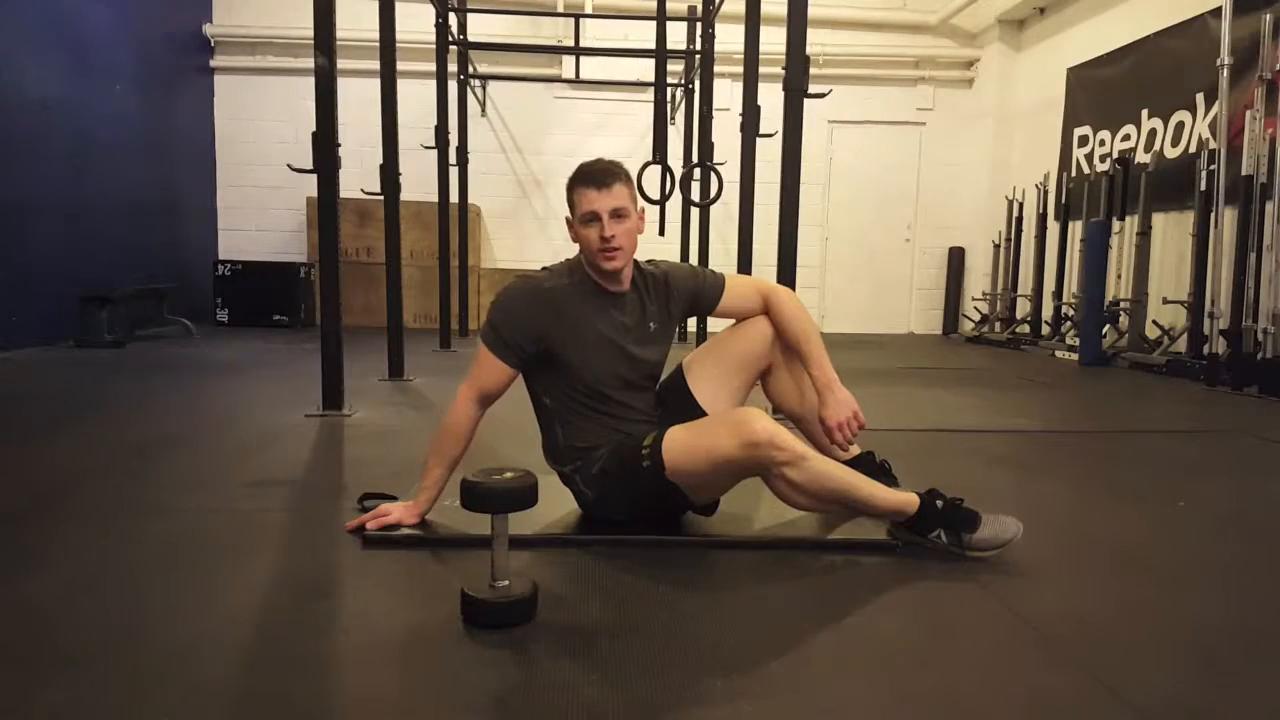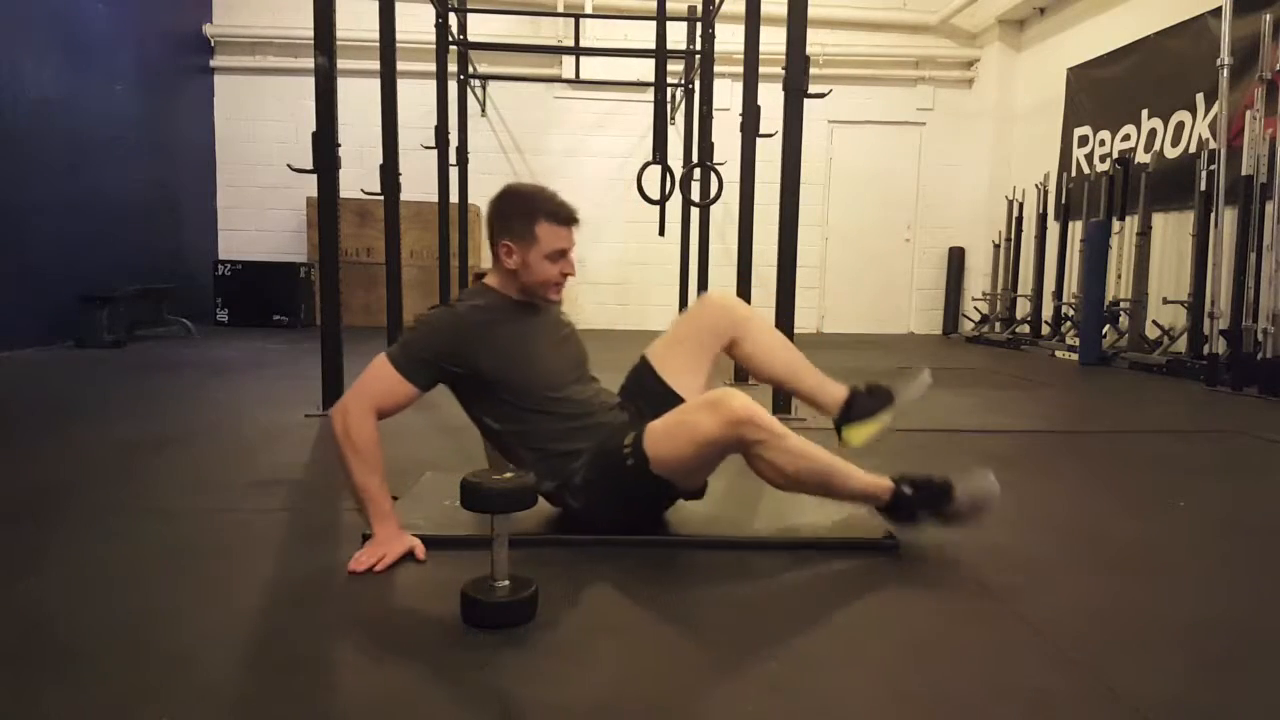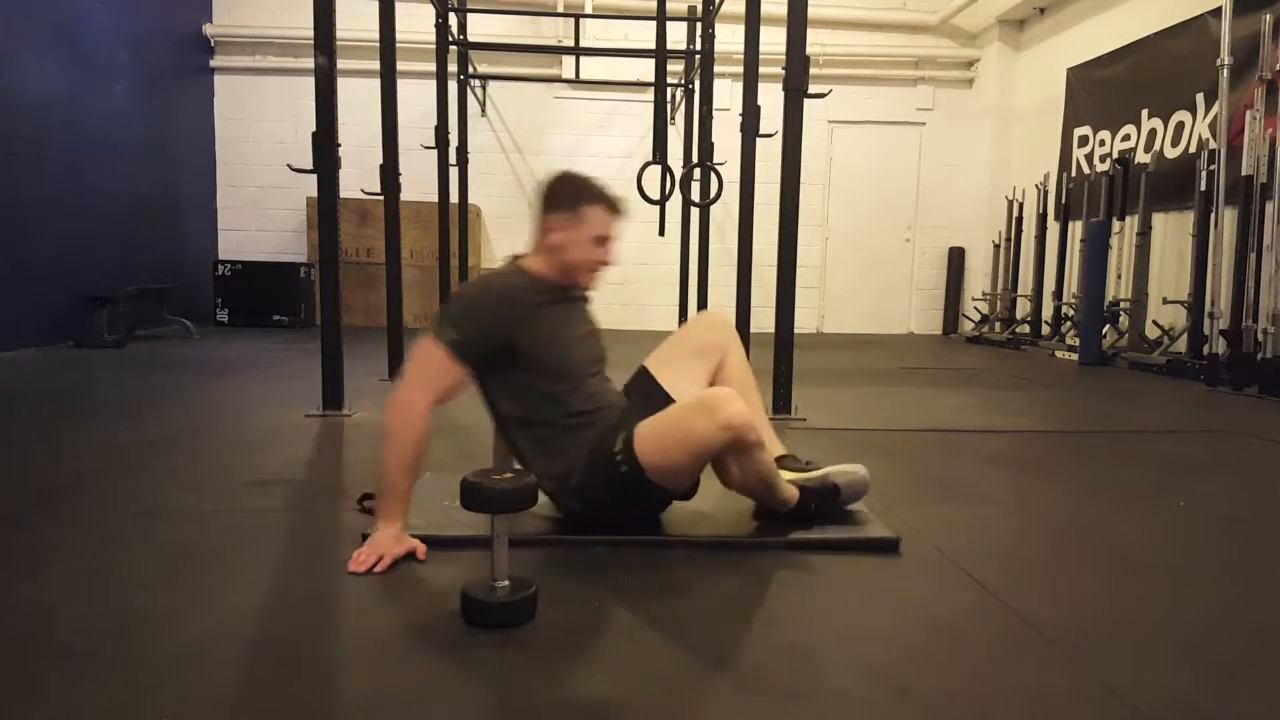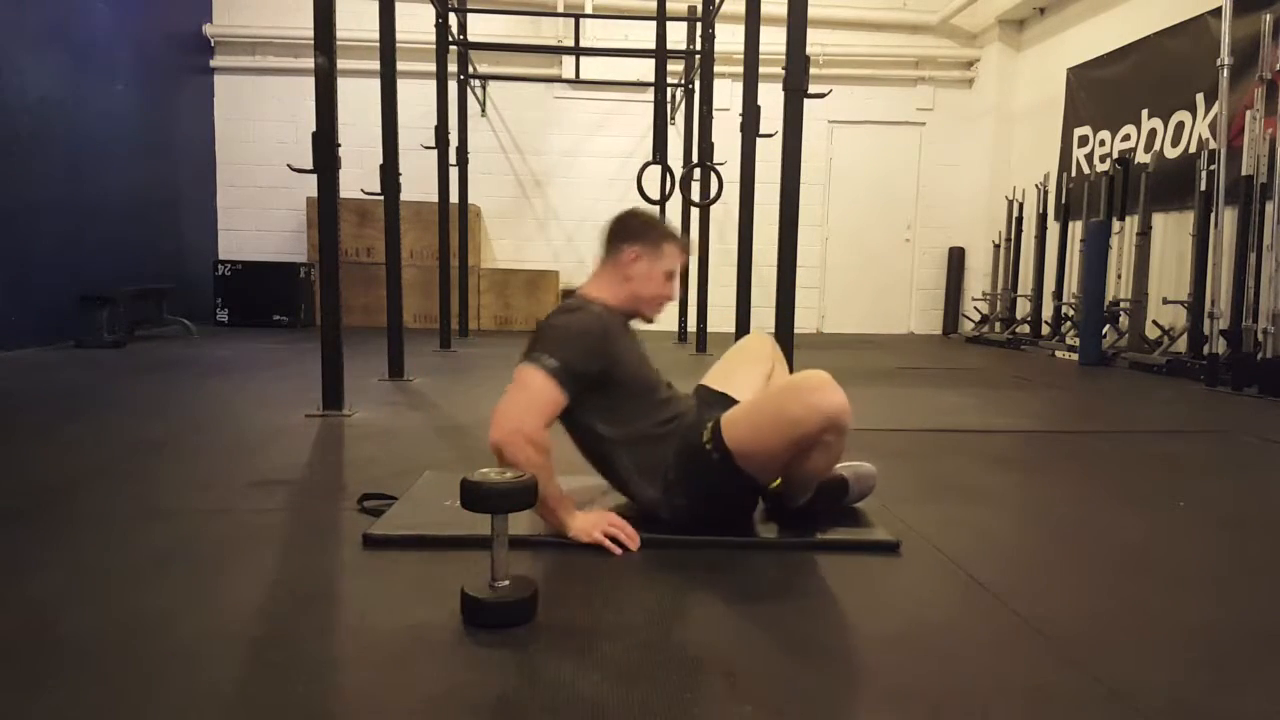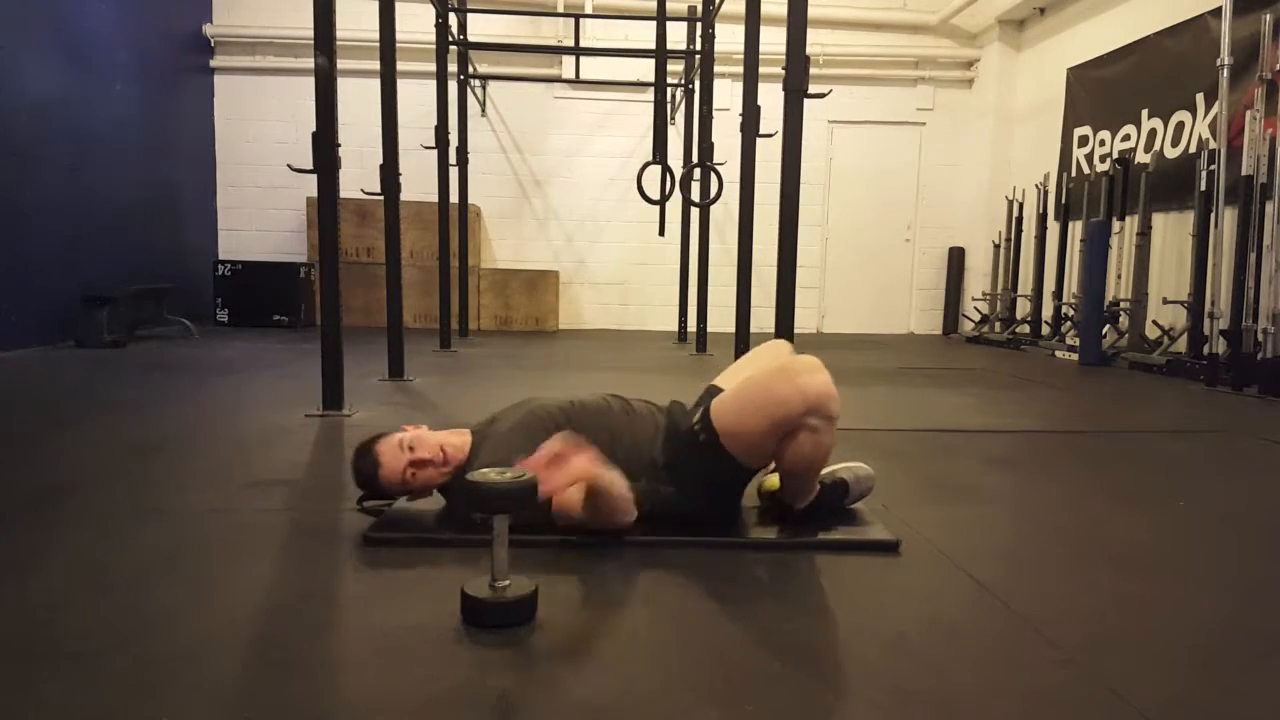
dt=1s
person 1, frame 1
left shoulder: (667, 283)
right shoulder: (534, 302)
left elbow: (776, 297)
right elbow: (473, 399)
left wrist: (831, 388)
right wrist: (420, 504)
left hip: (658, 436)
right hip: (610, 481)
left knee: (767, 334)
right knee: (755, 433)
left ankle: (861, 470)
right ankle: (921, 516)
person 1, frame 2
left shoulder: (540, 293)
right shoulder: (458, 327)
right elbow: (352, 411)
right wrist: (385, 527)
left hip: (624, 424)
right hip: (600, 484)
left knee: (720, 310)
right knee: (734, 414)
left ankle: (851, 409)
right ankle: (897, 497)
person 1, frame 3
left shoulder: (563, 291)
right shoulder: (492, 301)
right elbow: (413, 400)
right wrist: (391, 524)
left hip: (621, 429)
right hip: (594, 481)
left knee: (713, 329)
right knee: (724, 411)
left ankle: (780, 462)
right ankle: (790, 499)
person 1, frame 4
left shoulder: (599, 319)
right shoulder: (579, 329)
right elbow: (510, 432)
right wrist: (569, 518)
right hip: (690, 486)
left knee: (761, 346)
right knee: (821, 397)
left ankle: (796, 474)
right ankle: (798, 499)
person 1, frame 5
left shoulder: (489, 435)
right shoulder: (494, 476)
right elbow: (616, 511)
right wrist: (590, 475)
left hip: (673, 429)
right hip: (686, 471)
left knee: (781, 353)
right knee: (809, 386)
left ankle: (787, 476)
right ankle: (801, 500)
